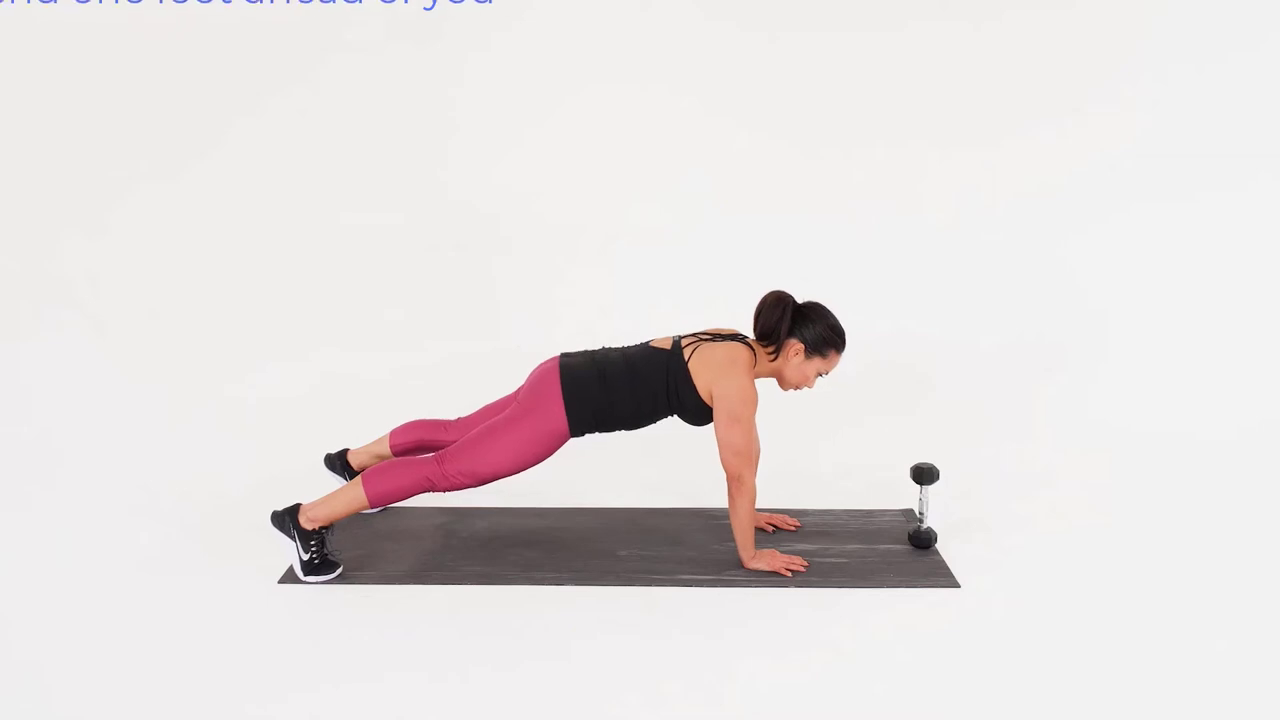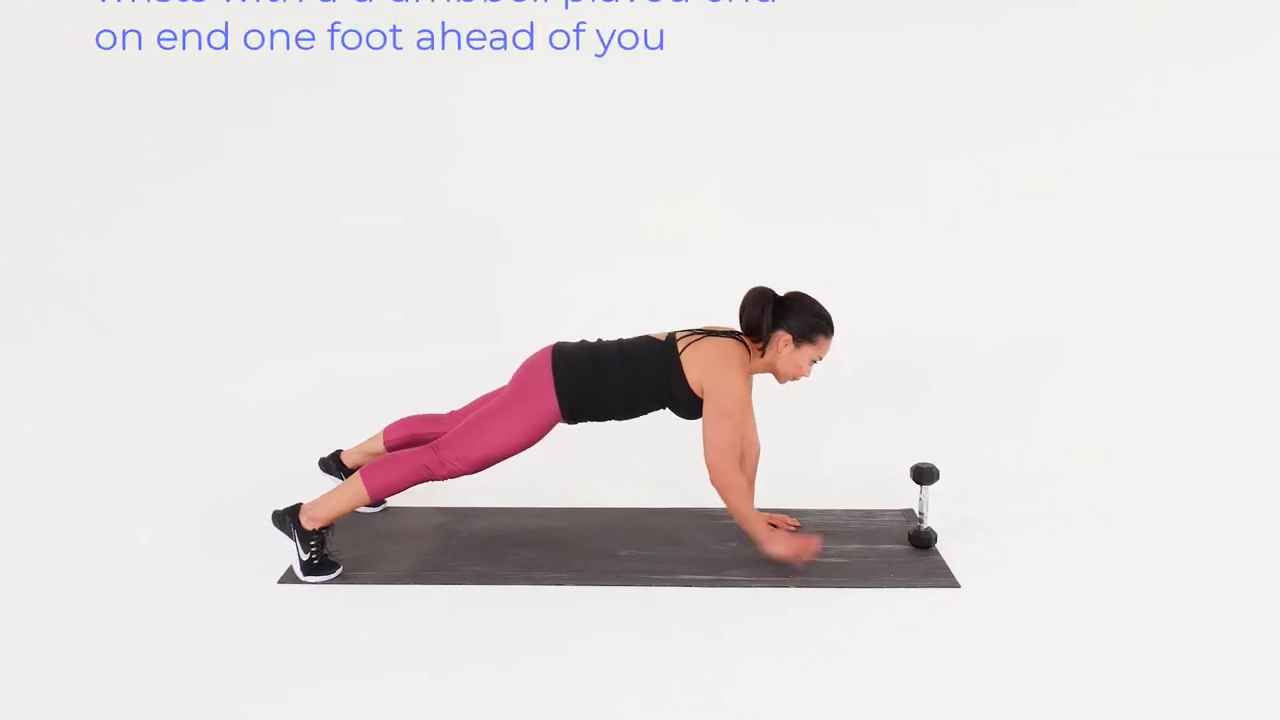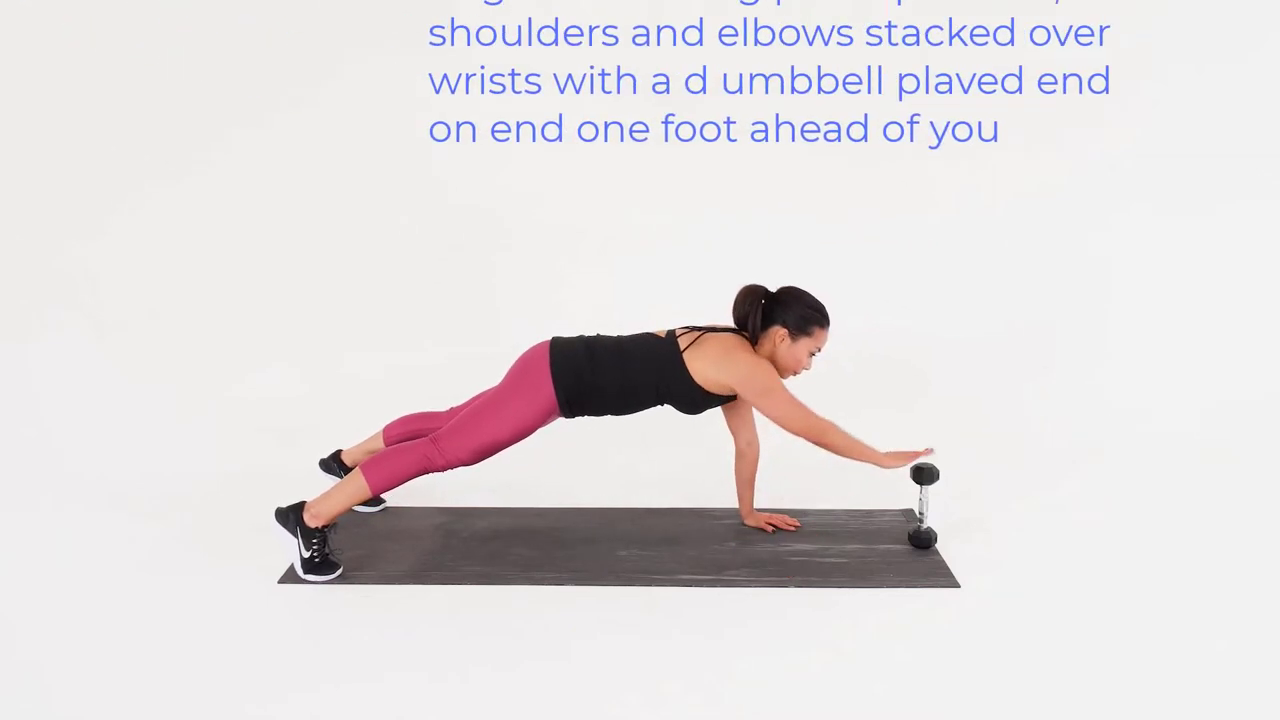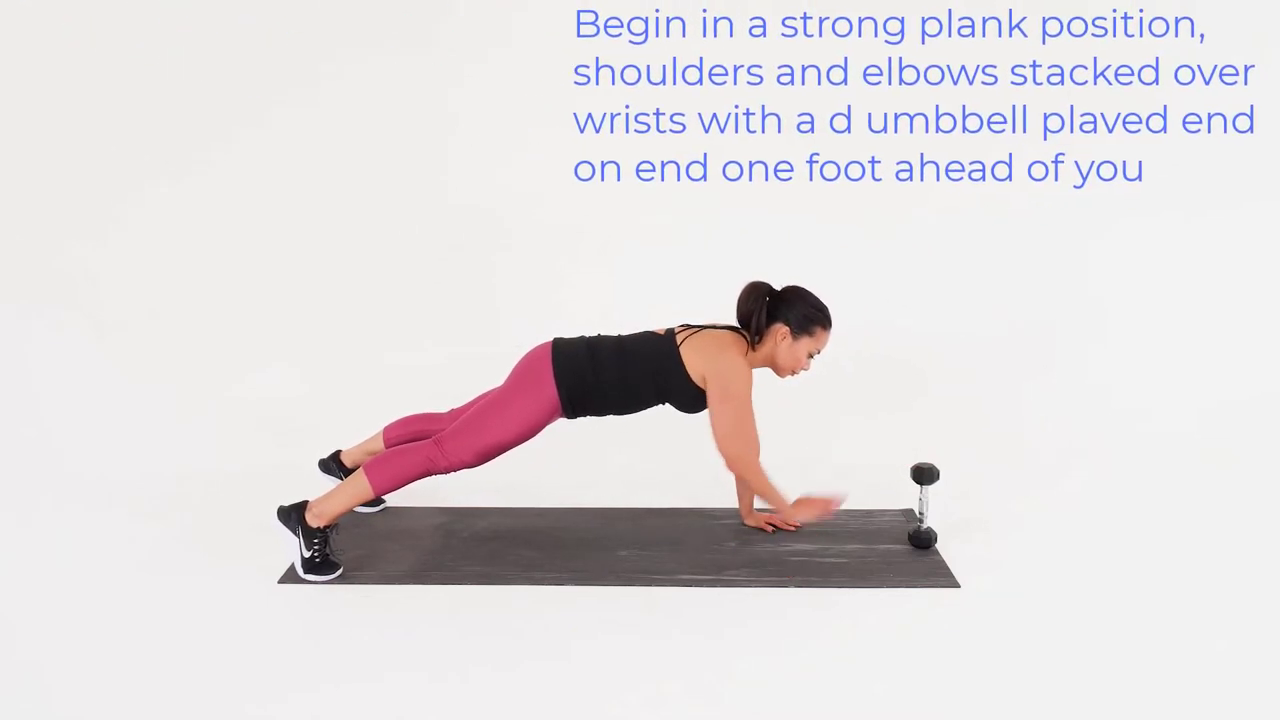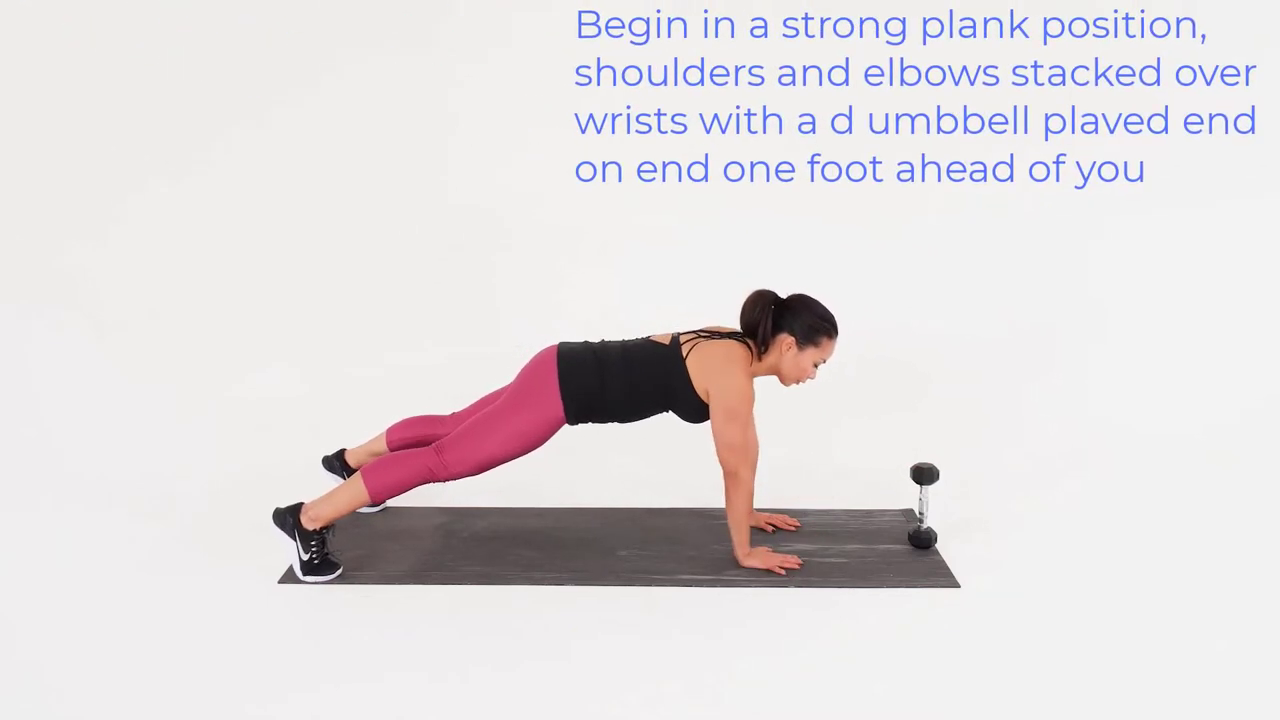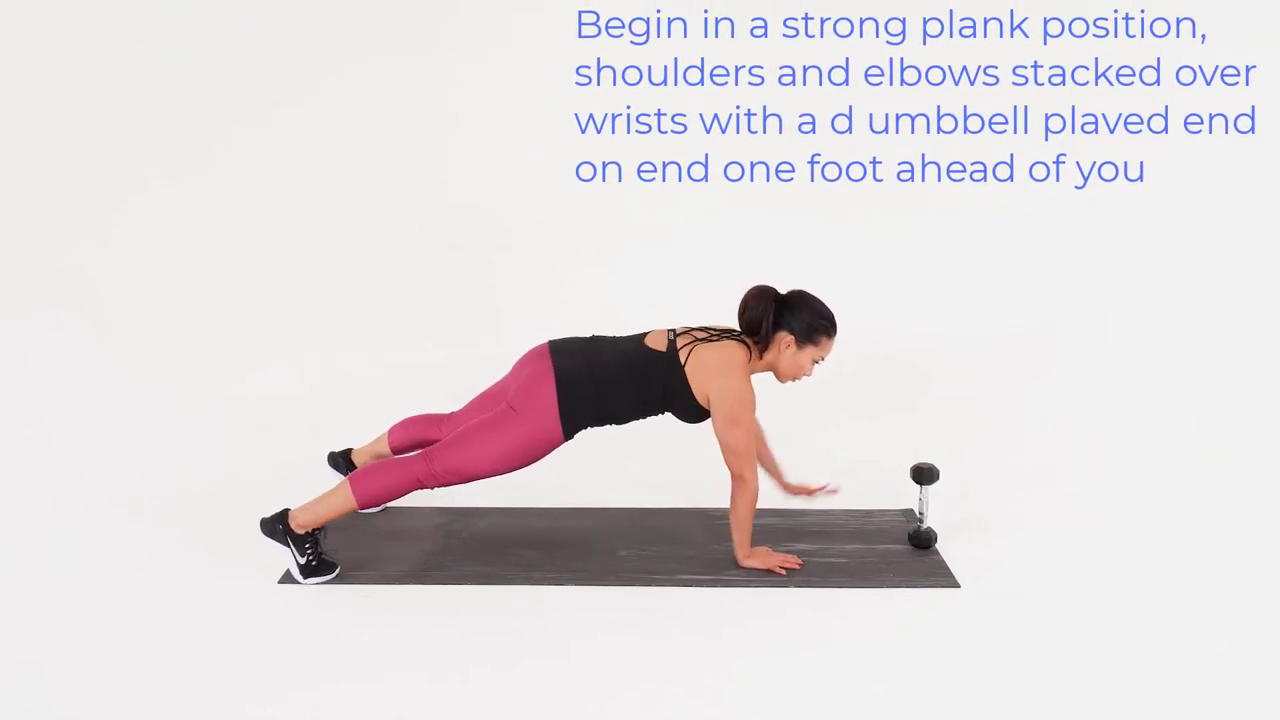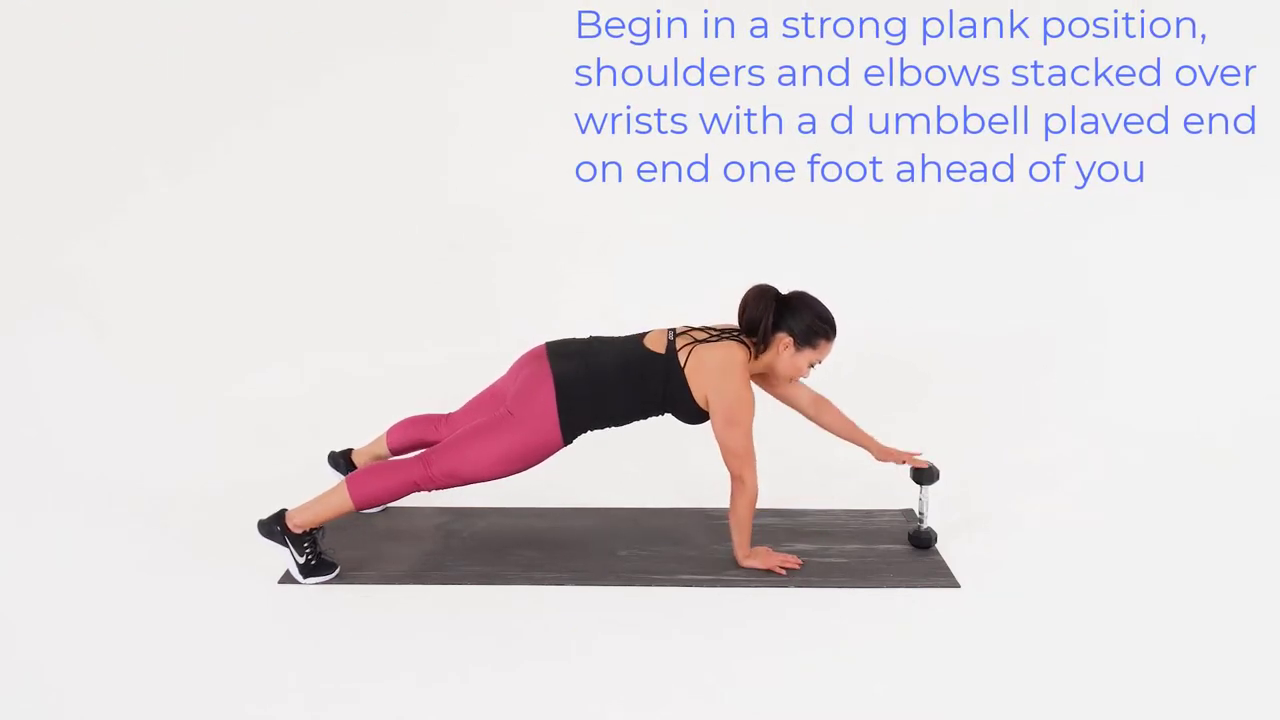
dt=0.3s
person 1, frame 1
left shoulder: (736, 349)
right shoulder: (737, 377)
left elbow: (747, 444)
right elbow: (740, 475)
left wrist: (752, 513)
right wrist: (750, 554)
left hip: (562, 381)
right hip: (564, 406)
left knee: (456, 433)
right knee: (447, 468)
left ankle: (354, 459)
right ankle: (308, 519)
person 1, frame 2
left shoulder: (733, 347)
right shoulder: (731, 372)
left elbow: (748, 443)
right elbow: (722, 471)
left wrist: (749, 511)
right wrist: (766, 538)
left hip: (558, 375)
right hip: (556, 389)
left knee: (447, 431)
right knee: (443, 457)
left ankle: (347, 461)
right ankle: (307, 521)
person 1, frame 3
left shoulder: (734, 350)
right shoulder: (738, 362)
left elbow: (745, 438)
right elbow: (810, 428)
left wrist: (748, 511)
right wrist: (880, 457)
left hip: (563, 371)
right hip: (555, 377)
left knee: (447, 423)
right knee: (443, 448)
left ankle: (348, 459)
right ankle: (310, 517)
person 1, frame 4
left shoulder: (734, 347)
right shoulder: (730, 361)
left elbow: (747, 440)
right elbow: (737, 456)
left wrist: (748, 509)
right wrist: (784, 506)
left hip: (561, 372)
right hip: (554, 377)
left knee: (452, 425)
right knee: (445, 451)
left ankle: (346, 460)
right ankle: (312, 517)
person 1, frame 5
left shoulder: (737, 351)
right shoulder: (734, 374)
left elbow: (746, 445)
right elbow: (737, 470)
left wrist: (749, 512)
right wrist: (744, 551)
left hip: (560, 371)
right hip: (559, 389)
left knee: (454, 427)
right knee: (445, 459)
left ankle: (350, 459)
right ankle: (307, 519)
person 1, frame 6
left shoulder: (728, 348)
right shoulder: (728, 377)
left elbow: (742, 422)
right elbow: (742, 475)
left wrist: (787, 483)
right wrist: (743, 550)
left hip: (548, 368)
right hip: (553, 407)
left knee: (446, 431)
right knee: (436, 465)
left ankle: (357, 461)
right ankle: (296, 525)
person 1, frame 7
left shoulder: (739, 346)
right shoulder: (732, 380)
left elbow: (807, 401)
right elbow: (743, 478)
left wrist: (880, 449)
right wrist: (745, 552)
left hip: (548, 367)
right hip: (555, 408)
left knee: (450, 428)
right knee: (436, 467)
left ankle: (357, 458)
right ankle: (295, 524)
